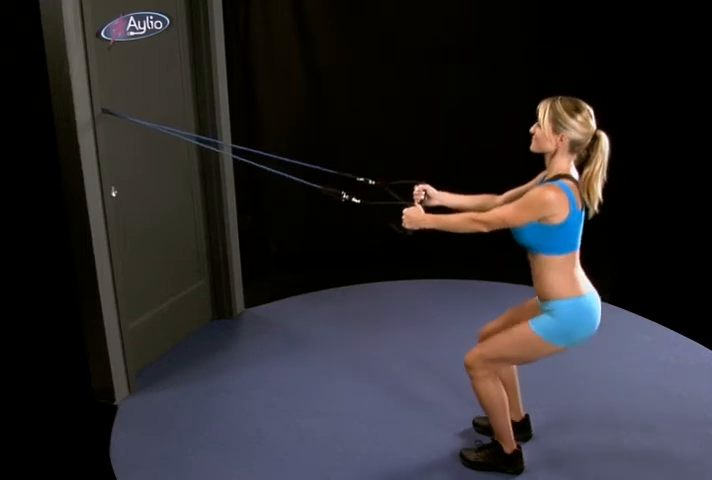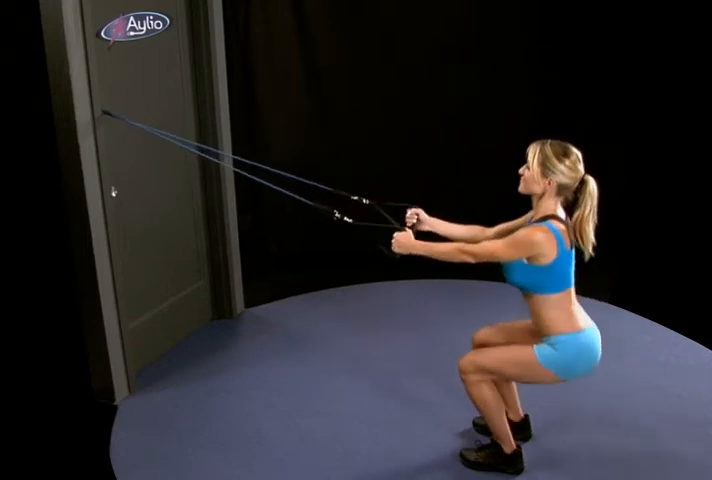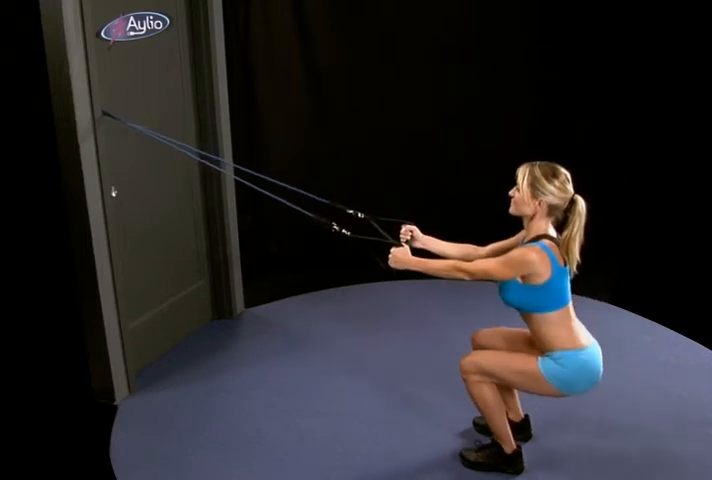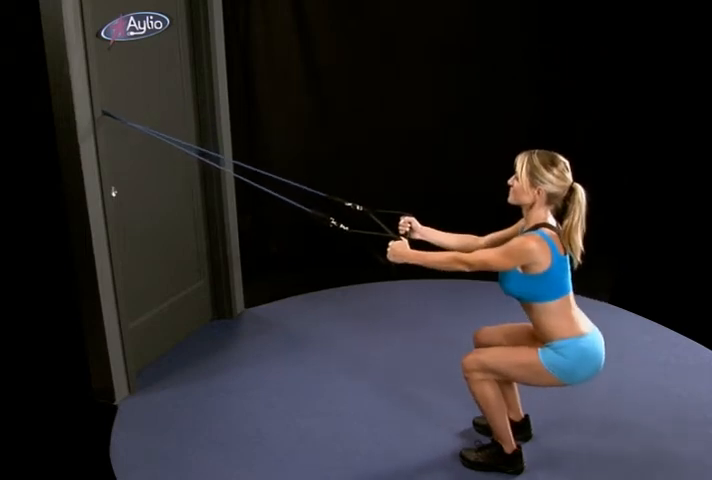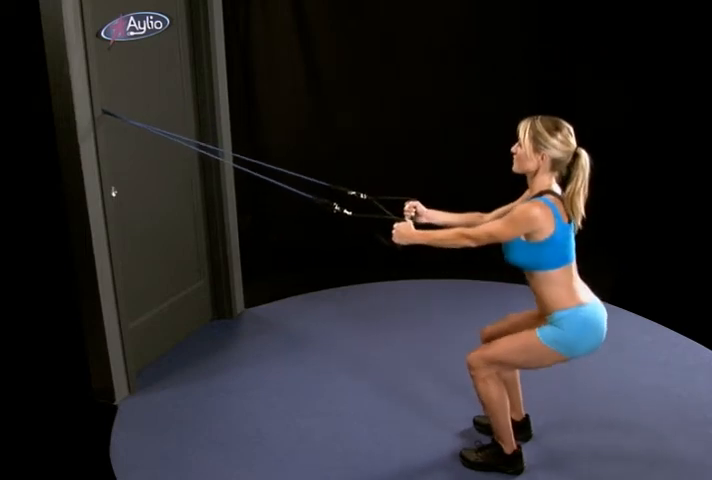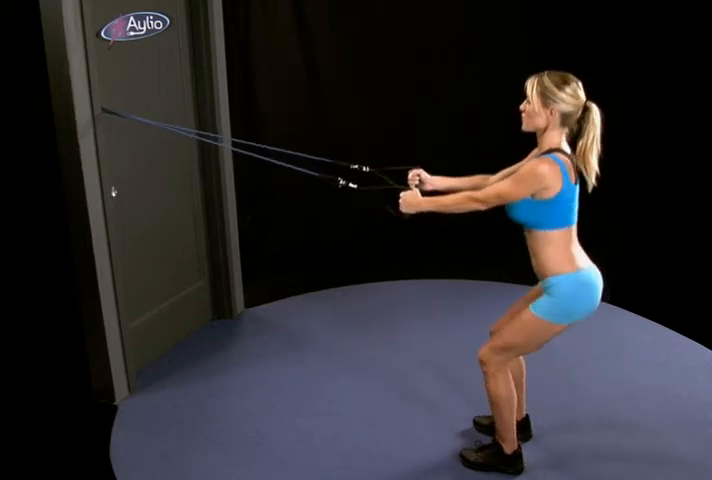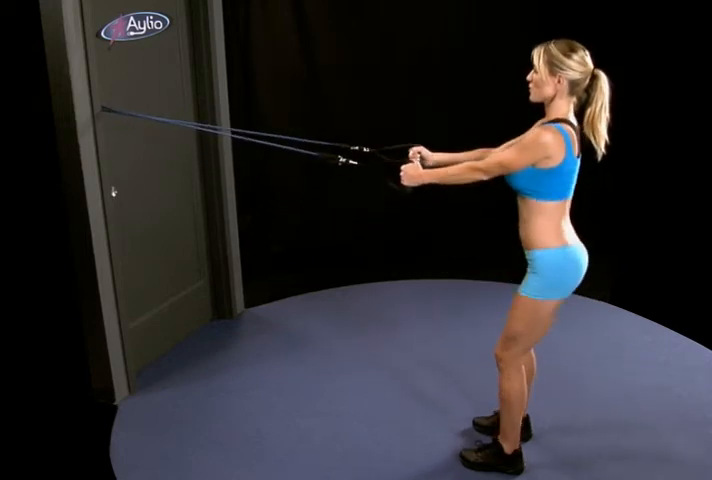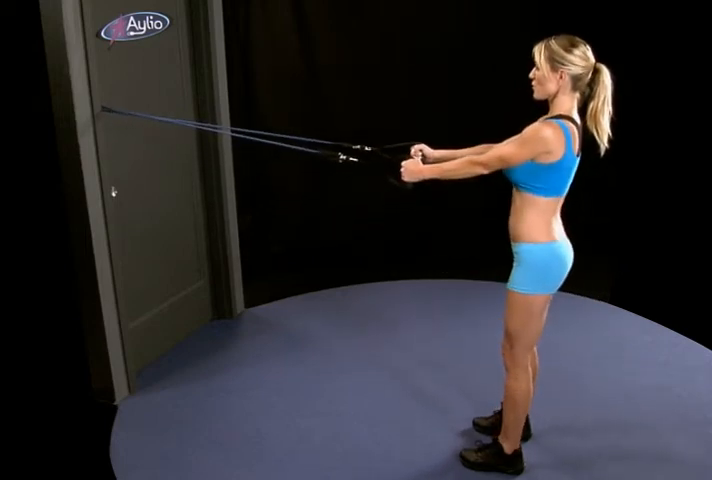
dt=0.3s
person 1, frame 1
left shoulder: (552, 196)
right shoulder: (556, 180)
left elbow: (484, 222)
right elbow: (496, 201)
left wrist: (425, 220)
right wrist: (441, 197)
left hip: (568, 313)
right hip: (564, 302)
left knee: (477, 362)
right knee: (490, 338)
left ankle: (507, 452)
right ankle: (516, 420)
person 1, frame 2
left shoulder: (539, 237)
right shoulder: (545, 218)
left elbow: (471, 254)
right elbow: (486, 234)
left wrist: (414, 246)
right wrist: (431, 223)
left hip: (569, 350)
right hip: (566, 335)
left knee: (470, 366)
right knee: (482, 340)
left ankle: (507, 453)
right ankle: (516, 421)
person 1, frame 3
left shoulder: (532, 256)
right shoulder: (537, 237)
left elbow: (466, 271)
right elbow: (479, 253)
left wrist: (410, 262)
right wrist: (424, 241)
left hip: (572, 366)
right hip: (567, 350)
left knee: (472, 366)
right knee: (481, 340)
left ankle: (507, 452)
right ankle: (516, 421)
person 1, frame 4
left shoulder: (533, 245)
right shoulder: (537, 227)
left elbow: (466, 263)
right elbow: (478, 243)
left wrist: (409, 256)
right wrist: (424, 233)
left hip: (573, 354)
right hip: (568, 338)
left knee: (474, 365)
right knee: (484, 339)
left ankle: (507, 452)
right ankle: (516, 421)
person 1, frame 5
left shoulder: (536, 212)
right shoulder: (542, 197)
left elbow: (472, 238)
right elbow: (485, 220)
left wrist: (414, 236)
right wrist: (429, 215)
left hip: (575, 325)
right hip: (571, 313)
left knee: (480, 362)
right knee: (491, 338)
left ankle: (506, 452)
right ankle: (516, 419)
person 1, frame 6
left shoulder: (544, 168)
right shoulder: (550, 157)
left elbow: (481, 200)
right elbow: (491, 180)
left wrist: (422, 204)
right wrist: (434, 182)
left hip: (569, 288)
right hip: (567, 279)
left knee: (492, 357)
right knee: (502, 337)
left ankle: (507, 452)
right ankle: (516, 420)
person 1, frame 7
left shoulder: (548, 137)
right shoulder: (556, 128)
left elbow: (484, 170)
right elbow: (494, 154)
left wrist: (423, 176)
right wrist: (436, 158)
left hip: (553, 263)
right hip: (558, 257)
left knee: (508, 354)
right knee: (518, 346)
left ankle: (507, 451)
right ankle: (516, 419)
person 1, frame 8
left shoulder: (549, 132)
right shoulder: (561, 124)
left elbow: (483, 165)
right elbow: (494, 150)
left wrist: (424, 172)
right wrist: (437, 154)
left hip: (538, 257)
right hip: (546, 252)
left knee: (515, 355)
right knee: (523, 348)
left ankle: (507, 451)
right ankle: (514, 419)
